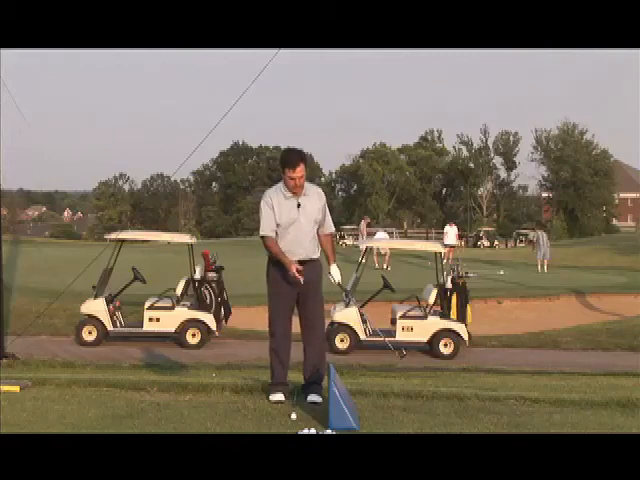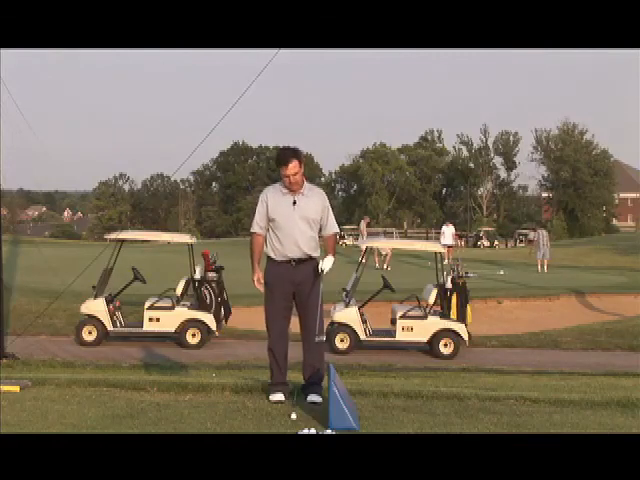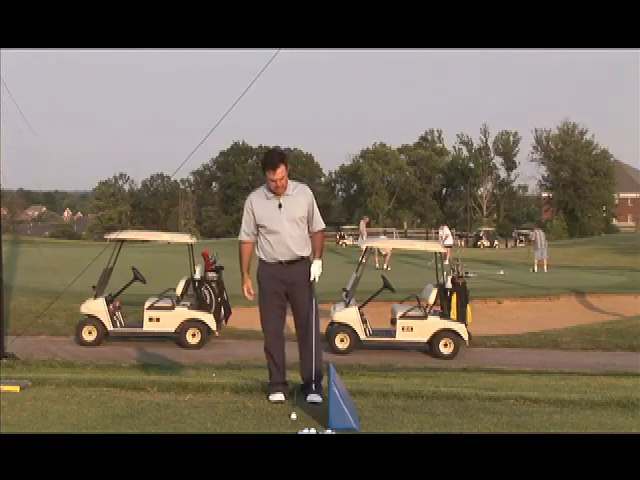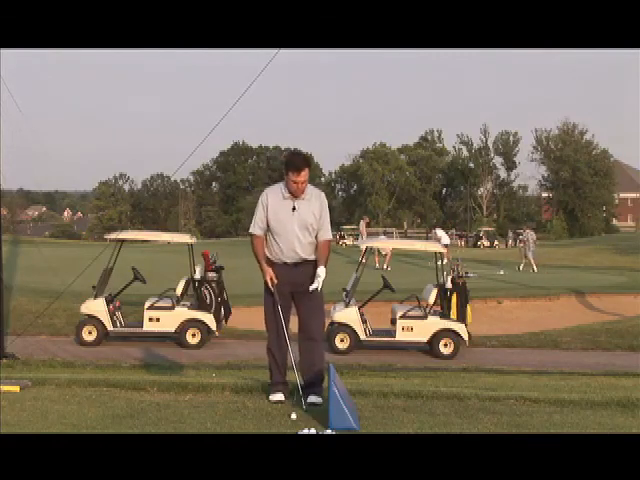
dt=0.7s
person 1, frame 1
left shoulder: (317, 194)
right shoulder: (271, 197)
left elbow: (325, 231)
right elbow: (268, 236)
left wrist: (332, 263)
right wrist: (287, 263)
left hip: (311, 268)
right hip: (281, 270)
left knee: (315, 327)
right knee: (279, 329)
left ankle: (313, 385)
right ankle: (278, 384)
person 1, frame 2
left shoulder: (318, 196)
right shoulder: (268, 195)
left elbow: (329, 231)
right elbow: (258, 233)
left wrist: (330, 256)
right wrist: (256, 267)
left hip: (309, 268)
right hip: (277, 268)
left knee: (313, 327)
right knee: (277, 329)
left ankle: (313, 385)
right ankle: (278, 385)
person 1, frame 3
left shoulder: (304, 193)
right shoulder: (254, 200)
left elbow: (317, 229)
right elbow: (247, 240)
left wrist: (317, 259)
right wrist: (245, 276)
left hip: (301, 268)
right hip: (269, 271)
left knee: (308, 327)
right knee: (272, 330)
left ankle: (312, 384)
right ankle: (277, 385)
person 1, frame 4
left shoulder: (319, 198)
right shoulder: (269, 196)
left elbow: (324, 238)
right elbow: (257, 234)
left wrist: (321, 267)
right wrist: (264, 266)
left hip: (308, 272)
right hip: (276, 270)
left knee: (313, 330)
right knee: (276, 331)
left ankle: (313, 387)
right ankle: (278, 385)
